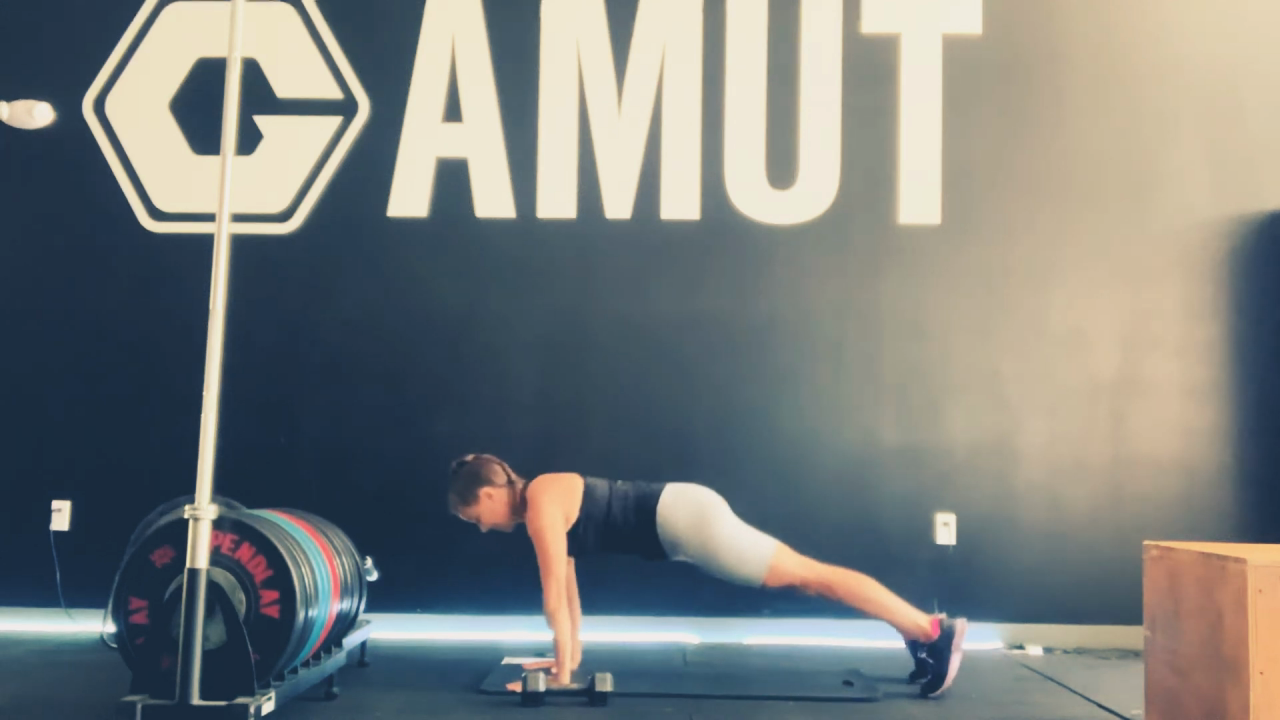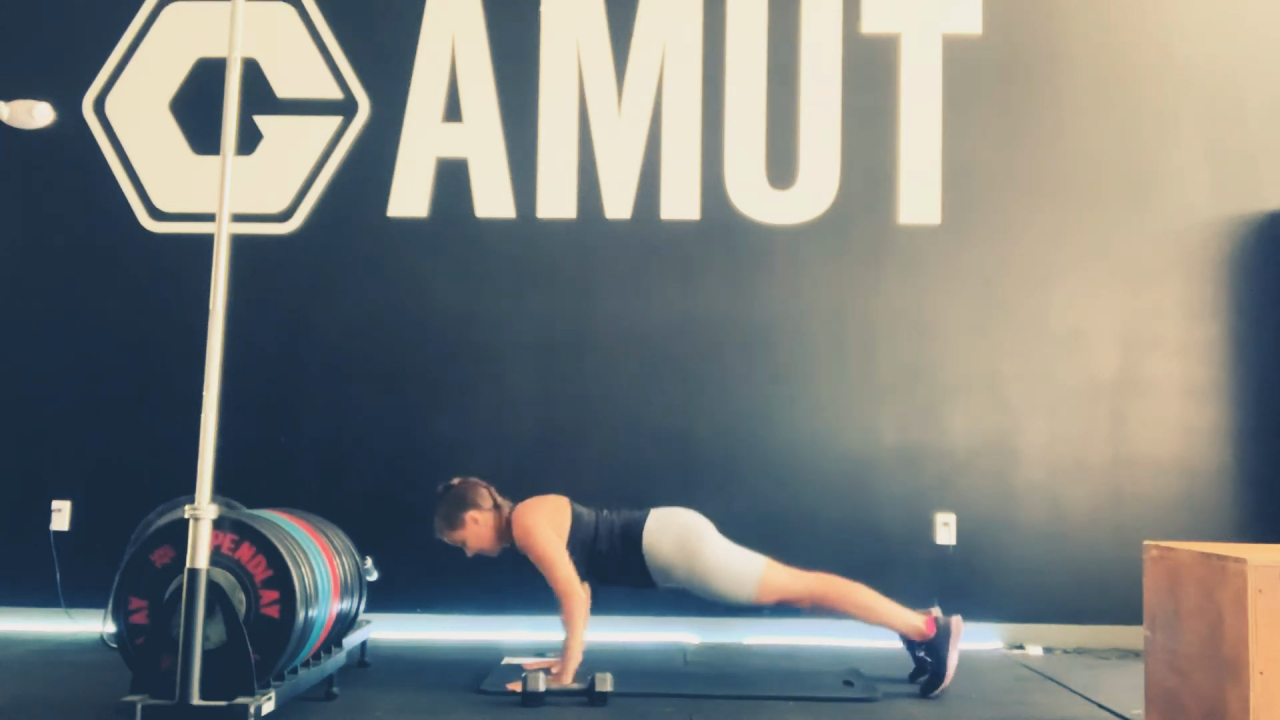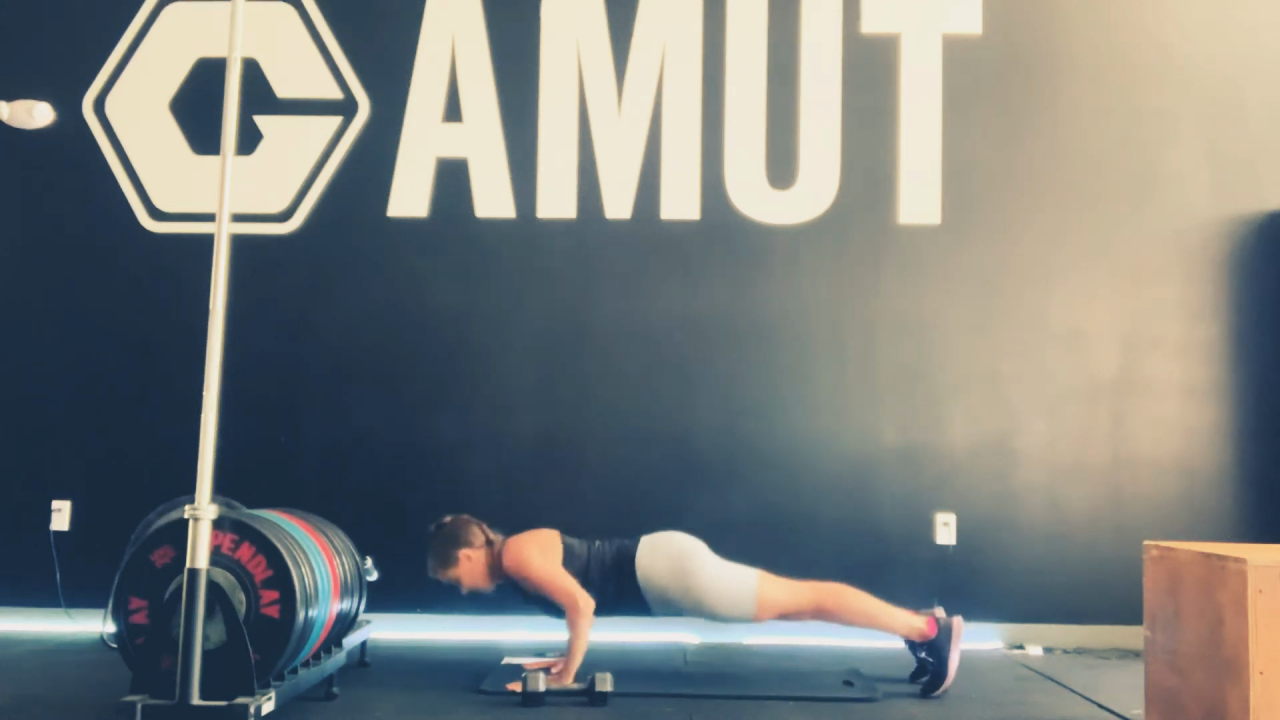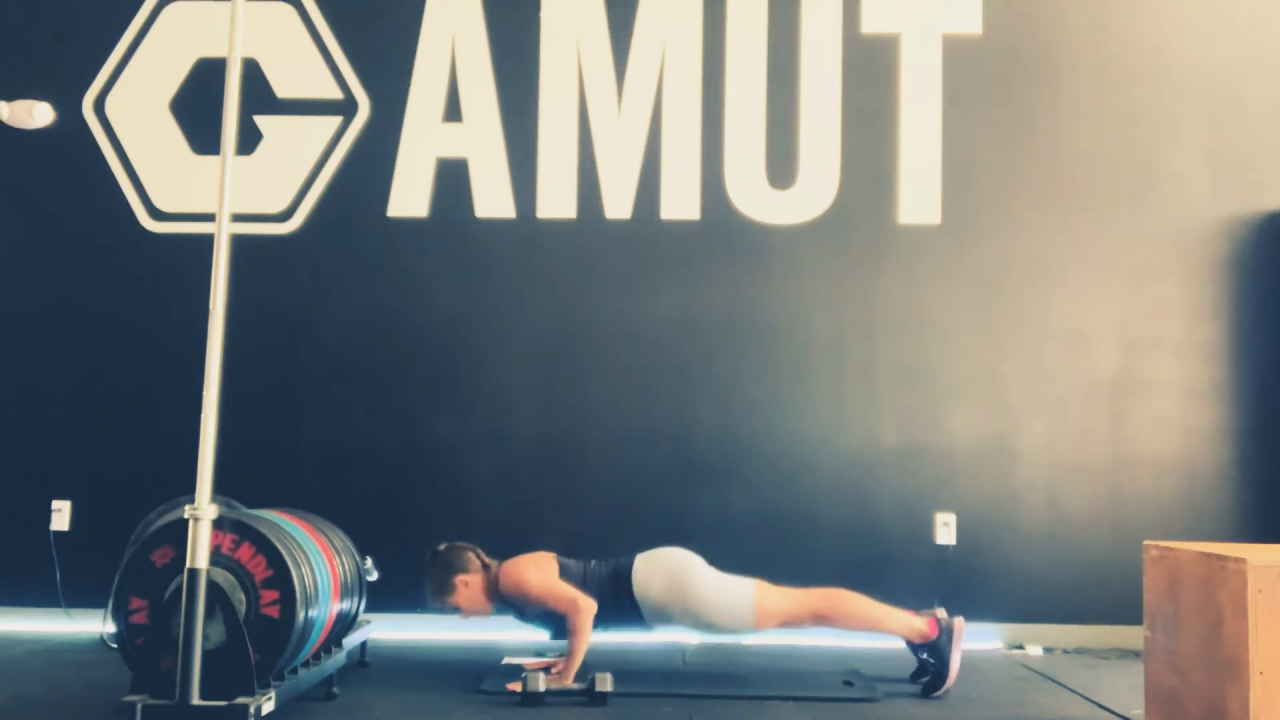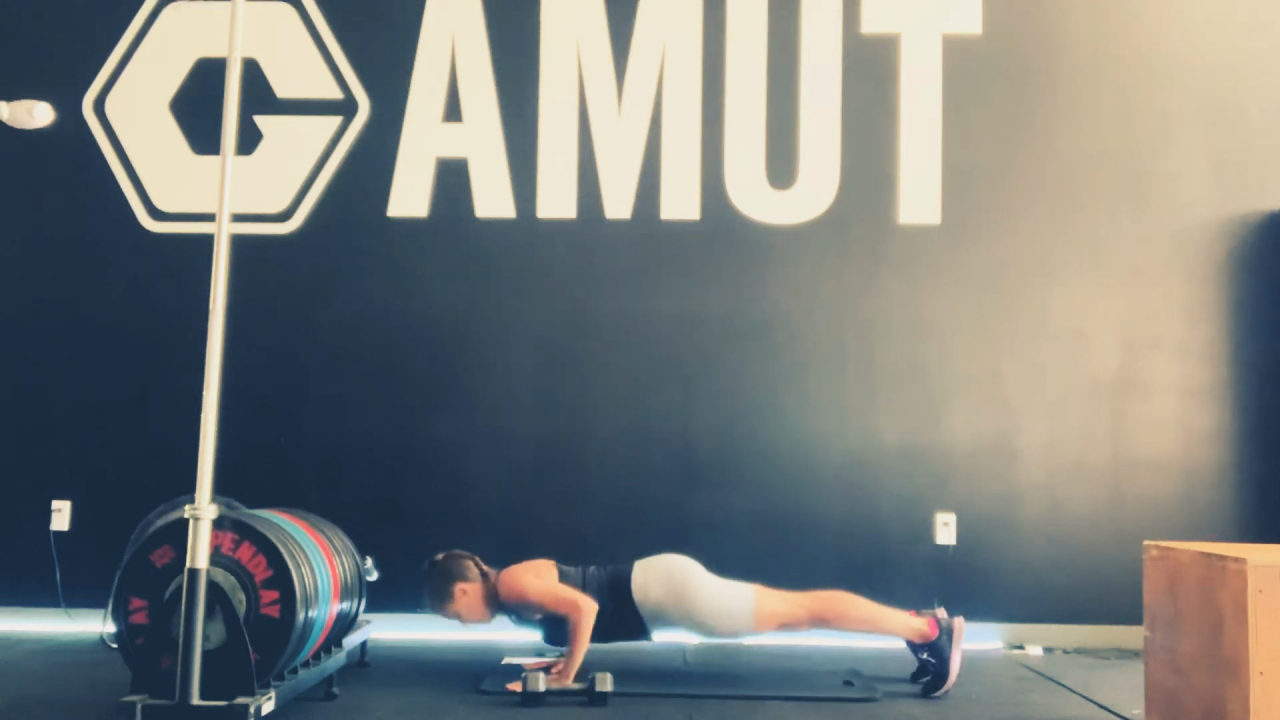
dt=0.2s
person 1, frame 1
left shoulder: (539, 501)
right shoulder: (546, 500)
left elbow: (553, 592)
right elbow: (566, 585)
left wrist: (564, 668)
right wrist: (572, 652)
left hip: (683, 520)
right hip: (677, 517)
left knee: (807, 577)
right knee: (804, 579)
left ankle: (933, 632)
right ankle: (919, 634)
person 1, frame 2
left shoulder: (526, 523)
right shoulder: (533, 518)
left elbow: (573, 595)
right elbow: (576, 587)
left wrist: (569, 666)
right wrist: (569, 654)
left hip: (671, 544)
right hip: (665, 541)
left knee: (800, 589)
right knee: (797, 588)
left ankle: (928, 629)
right ankle: (917, 631)
person 1, frame 3
left shoulder: (515, 556)
right shoulder: (525, 548)
left elbow: (581, 604)
right elbow: (579, 595)
left wrist: (569, 670)
right wrist: (569, 654)
left hip: (666, 570)
right hip: (660, 564)
left knee: (802, 600)
right knee: (795, 601)
left ankle: (929, 630)
right ankle: (919, 625)
person 1, frame 4
left shoulder: (510, 578)
right shoulder: (520, 572)
left elbow: (583, 607)
left wrist: (569, 672)
right wrist: (568, 656)
left hip: (664, 585)
right hip: (659, 578)
left knee: (800, 608)
right knee: (795, 609)
left ankle: (930, 630)
right ankle: (919, 625)
person 1, frame 5
left shoulder: (510, 586)
right shoulder: (520, 578)
left elbow: (584, 607)
left wrist: (569, 672)
right wrist: (564, 654)
left hip: (663, 591)
right hip: (658, 584)
left knee: (800, 611)
right knee: (795, 612)
left ankle: (931, 630)
right ankle: (920, 626)
